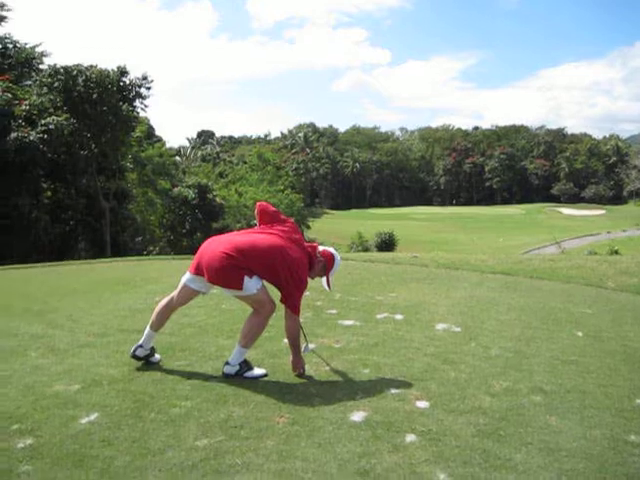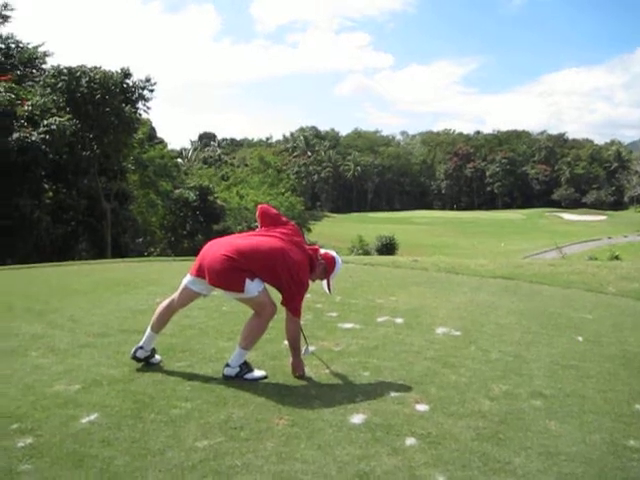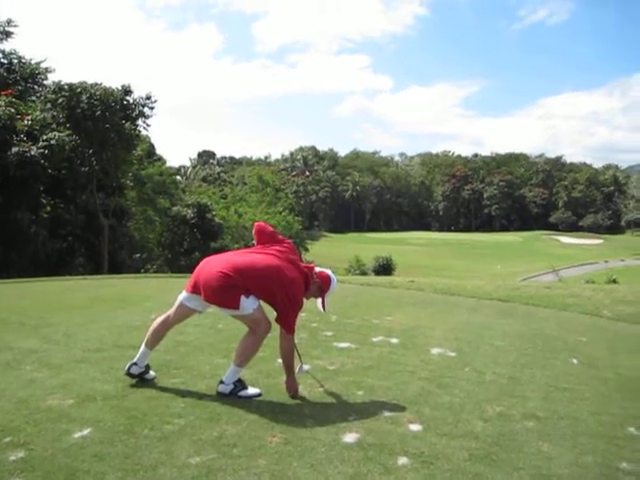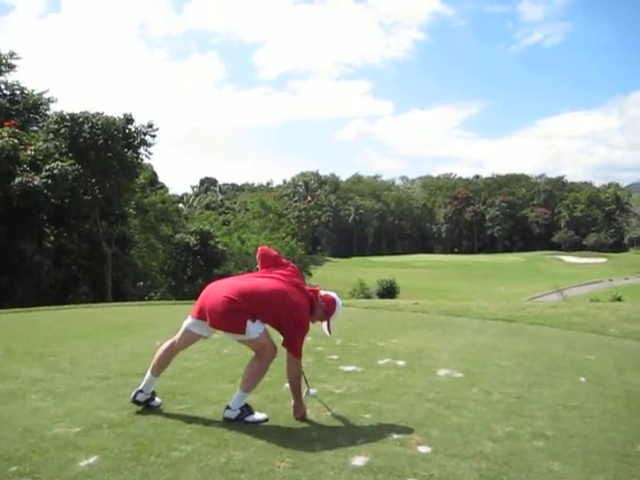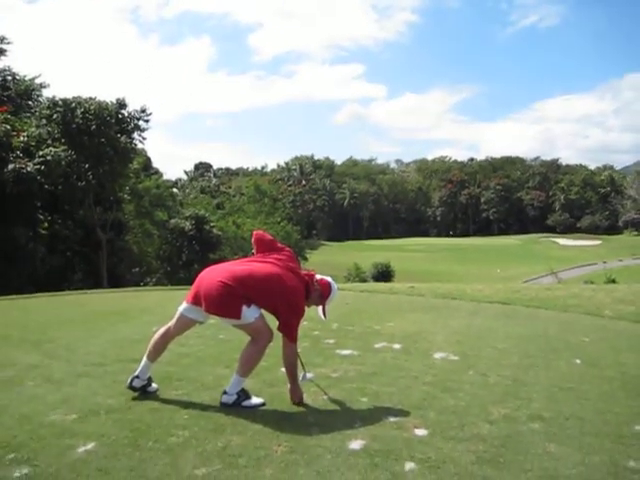
dt=1s
person 1, frame 1
left shoulder: (291, 229)
right shoulder: (298, 270)
left elbow: (260, 206)
right elbow: (292, 316)
right wrist: (296, 355)
left hip: (210, 246)
right hip: (227, 262)
left knee: (176, 299)
right knee: (265, 307)
left ankle: (143, 347)
right ankle: (234, 365)
person 1, frame 2
left shoulder: (292, 232)
right shoulder: (300, 273)
left elbow: (262, 209)
right elbow: (293, 318)
right wrist: (296, 358)
left hip: (212, 249)
right hip: (228, 265)
left knee: (177, 301)
right knee: (266, 309)
left ankle: (143, 349)
right ankle: (235, 366)
person 1, frame 3
left shoulder: (288, 249)
right shoulder: (294, 290)
left elbow: (258, 227)
right elbow: (286, 336)
right wrist: (290, 377)
left hip: (207, 266)
right hip: (224, 281)
left knee: (172, 317)
right knee: (261, 326)
left ankle: (138, 365)
right ankle: (229, 383)
person 1, frame 4
left shoulder: (292, 272)
right shoulder: (300, 314)
left elbow: (262, 251)
right elbow: (294, 361)
right wrist: (298, 401)
left hip: (213, 291)
right hip: (229, 306)
left knee: (177, 343)
right knee: (267, 351)
left ankle: (143, 391)
right ankle: (235, 408)
person 1, frame 5
left shoulder: (287, 257)
right shoulder: (295, 298)
left elbow: (257, 236)
right elbow: (289, 345)
right wrist: (294, 385)
left hip: (207, 277)
right hip: (225, 291)
left knee: (172, 329)
right knee: (263, 335)
left ankle: (140, 378)
right ankle: (232, 394)
